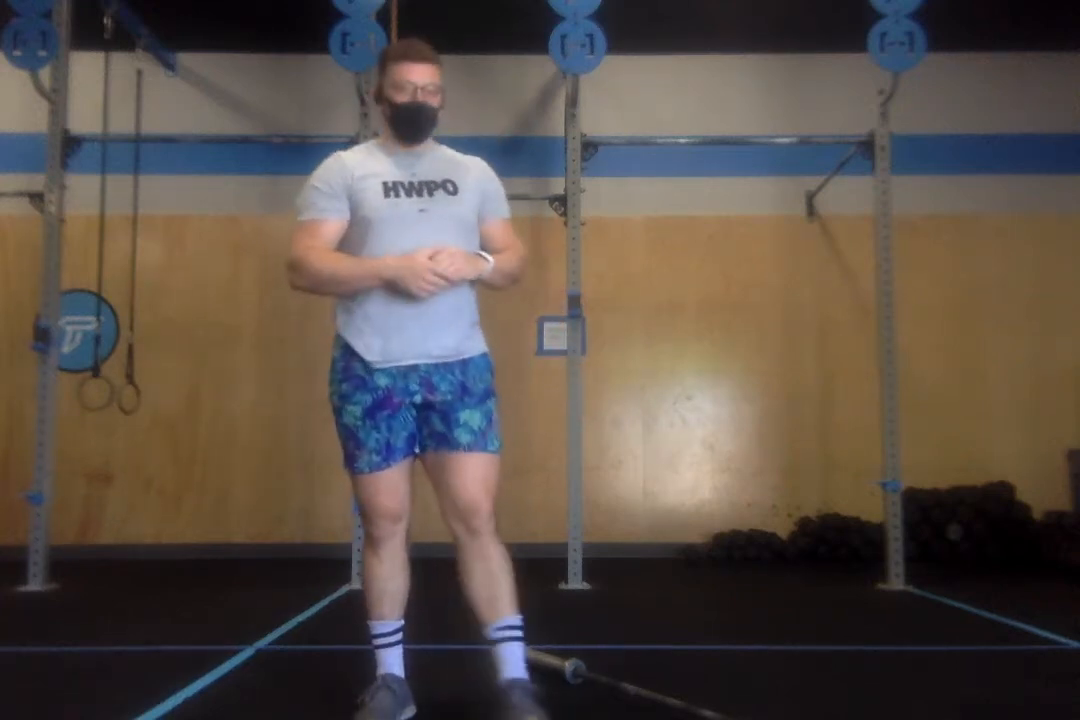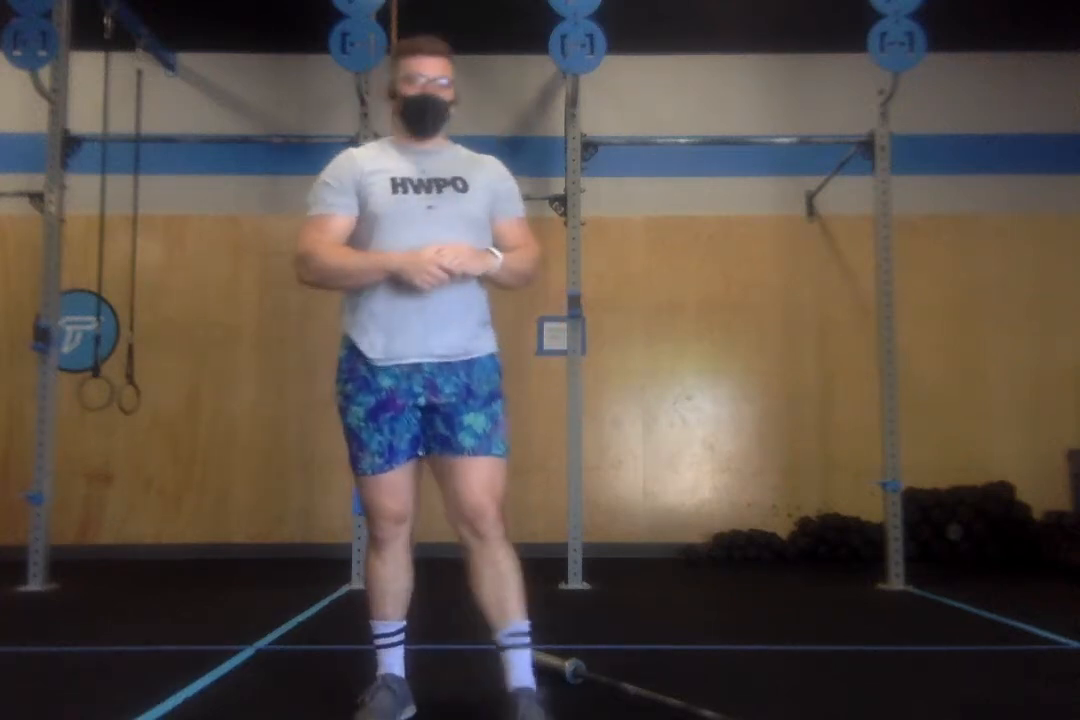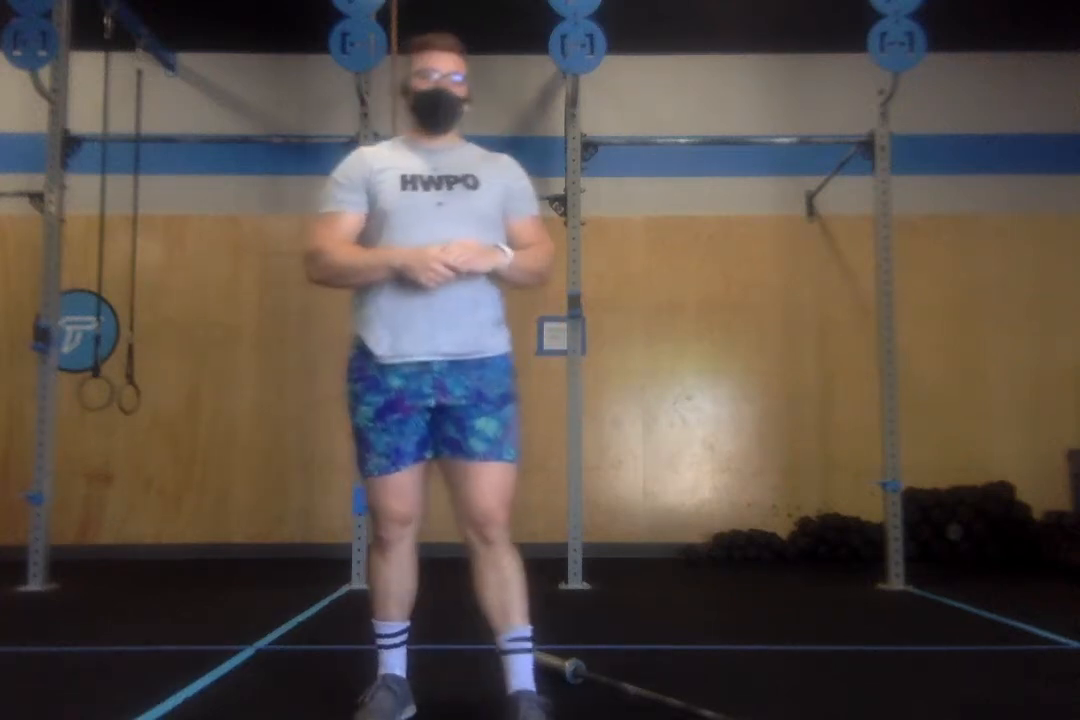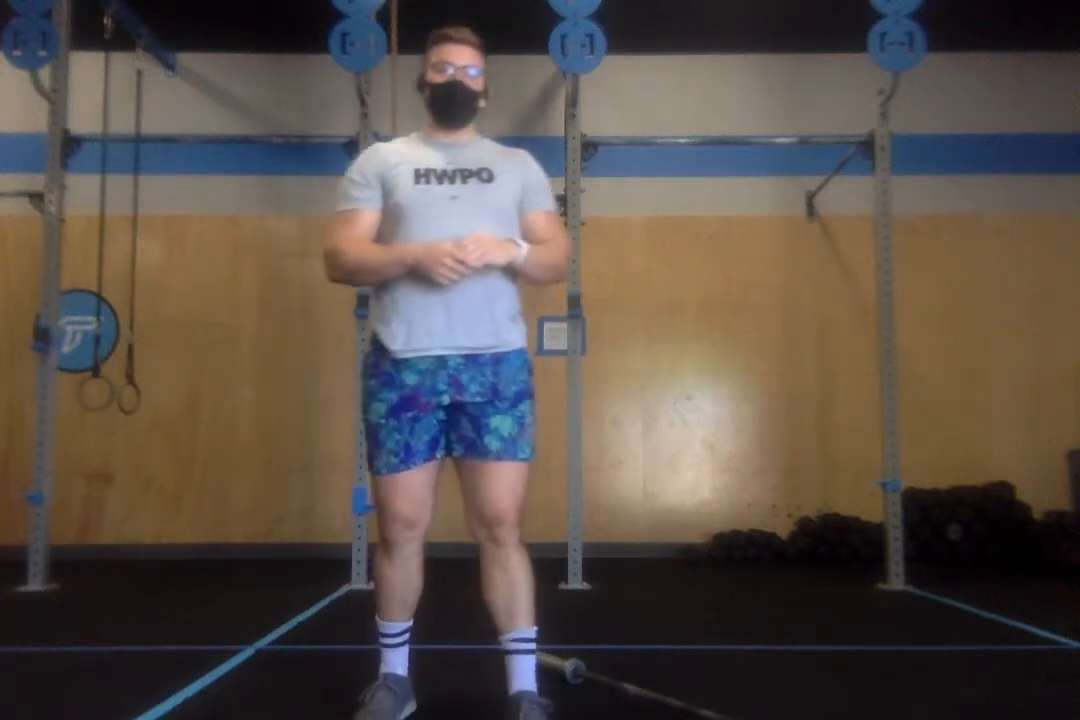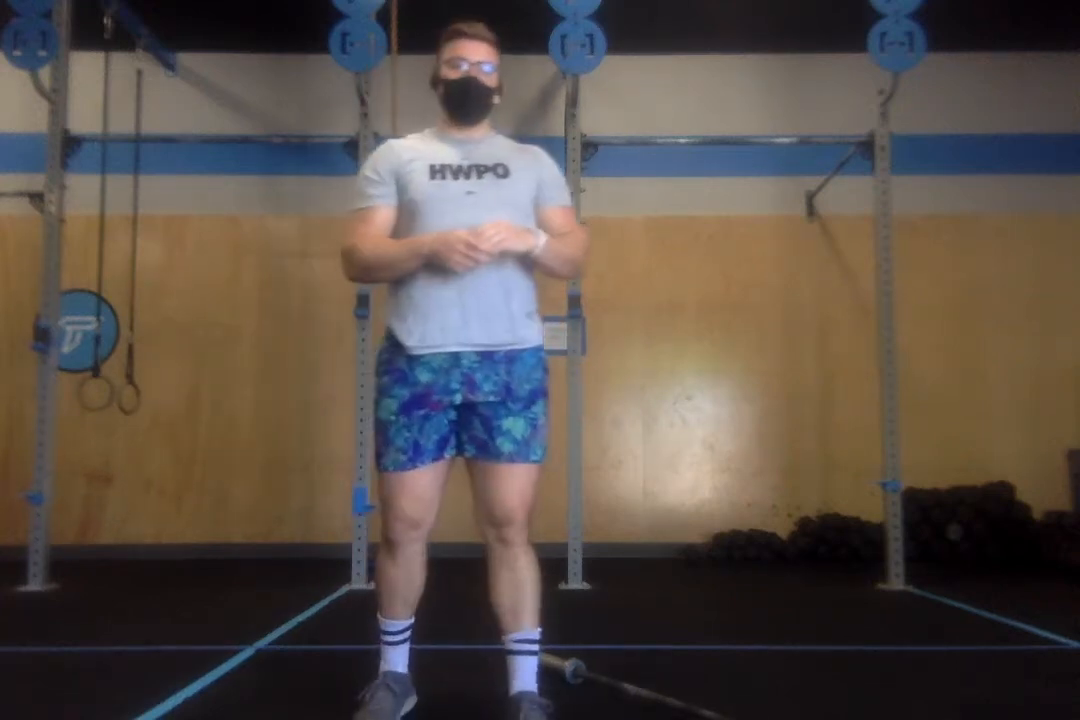
dt=0.1s
person 1, frame 1
left shoulder: (474, 173)
right shoulder: (342, 171)
left elbow: (515, 260)
right elbow: (304, 267)
left wrist: (478, 263)
right wrist: (390, 267)
left hip: (461, 367)
right hip: (370, 372)
left knee: (475, 518)
right knee: (384, 523)
person 1, frame 2
left shoulder: (487, 171)
right shoulder: (352, 167)
left elbow: (528, 261)
right elbow: (310, 262)
left wrist: (485, 259)
right wrist: (395, 261)
left hip: (468, 368)
right hip: (377, 370)
left knee: (483, 521)
right knee: (388, 525)
person 1, frame 3
left shoulder: (501, 170)
right shoulder: (365, 166)
left elbow: (541, 260)
right elbow: (321, 260)
left wrist: (493, 256)
right wrist: (400, 258)
left hip: (480, 369)
right hip: (387, 370)
left knee: (490, 526)
right knee: (394, 526)
person 1, frame 4
left shoulder: (519, 166)
right shoulder: (380, 161)
left elbow: (558, 260)
right elbow: (339, 260)
left wrist: (508, 251)
right wrist: (413, 256)
left hip: (496, 365)
right hip: (402, 365)
left knee: (500, 526)
right knee: (400, 527)
person 1, frame 5
left shoulder: (533, 162)
right shoulder: (394, 158)
left elbow: (576, 254)
right elbow: (356, 258)
left wrist: (526, 238)
right wrist: (431, 245)
left hip: (511, 363)
right hip: (415, 363)
left knee: (509, 527)
right knee: (405, 526)
